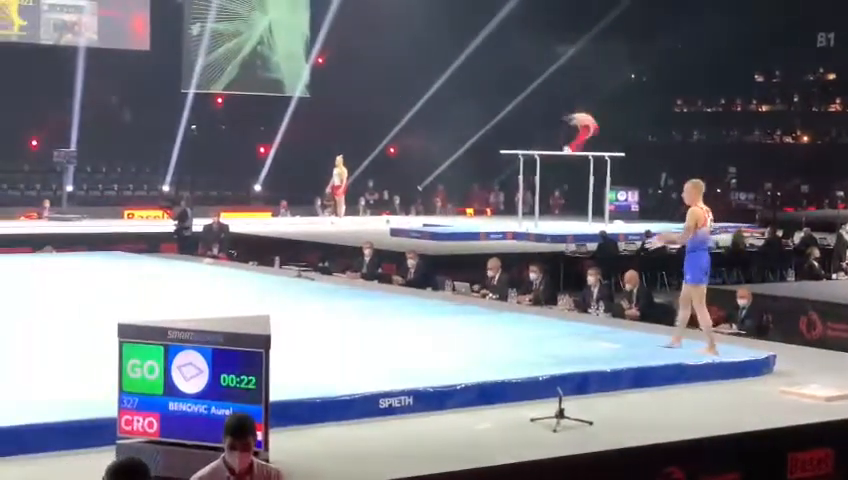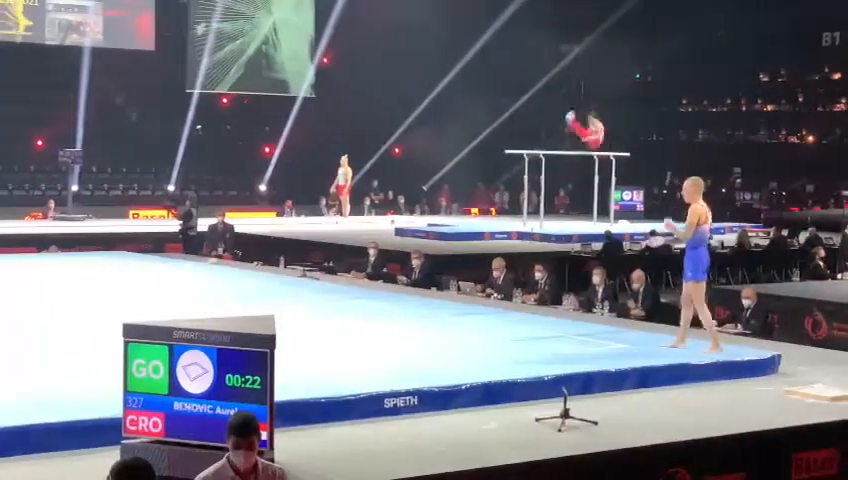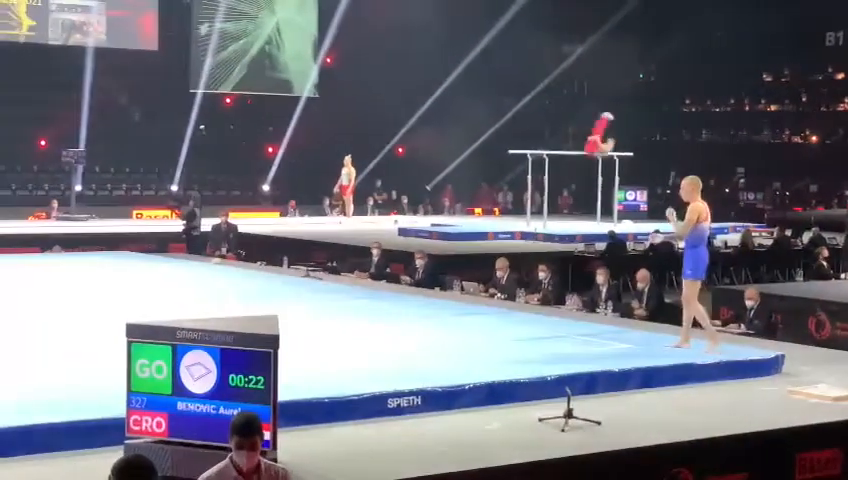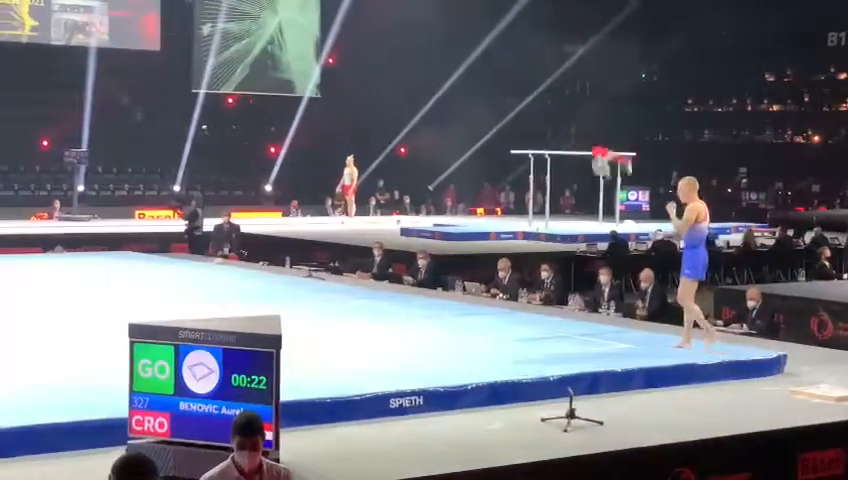
dt=0.1s
person 1, frame 1
left shoulder: (694, 212)
right shoulder: (706, 211)
left elbow: (684, 239)
left wrist: (665, 238)
right wrist: (667, 239)
left hip: (695, 258)
right hip: (701, 256)
left knee: (699, 306)
right knee: (684, 301)
left ankle: (711, 347)
right ankle: (676, 339)
person 1, frame 2
left shoulder: (695, 209)
right shoulder: (703, 208)
left elbow: (686, 235)
left wrist: (671, 227)
left hip: (695, 256)
right hip: (697, 255)
left knee: (699, 304)
right knee: (686, 300)
left ankle: (715, 343)
right ankle: (681, 339)
person 1, frame 3
left shoulder: (695, 206)
right shoulder: (698, 207)
left elbow: (683, 231)
right elbow: (687, 233)
left wrist: (672, 219)
left hip: (695, 254)
right hip: (693, 253)
left knee: (690, 301)
right knee: (688, 300)
left ankle: (713, 335)
right ankle: (685, 339)
person 1, frame 4
left shoulder: (694, 207)
right shoulder: (695, 207)
left elbow: (680, 229)
right elbow: (685, 233)
left wrist: (672, 213)
left hip: (694, 254)
right hip: (692, 253)
left knee: (683, 299)
right knee: (687, 299)
left ankle: (709, 332)
right ankle: (686, 339)
